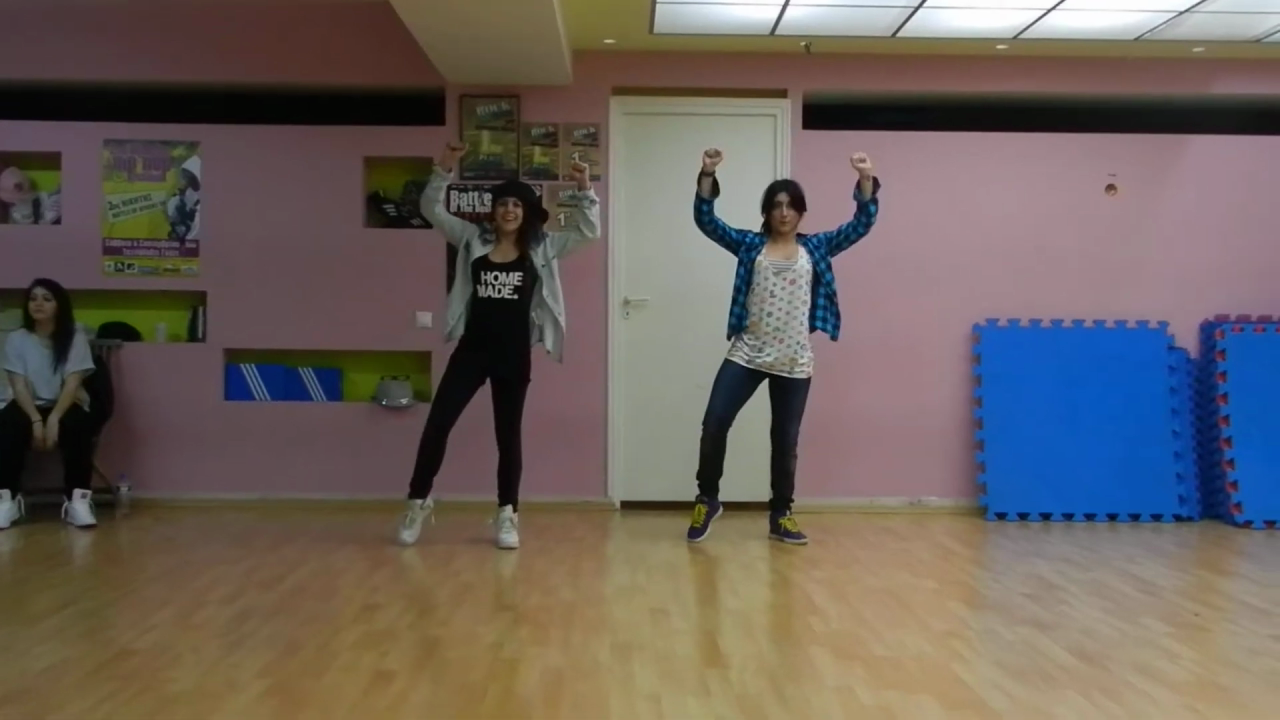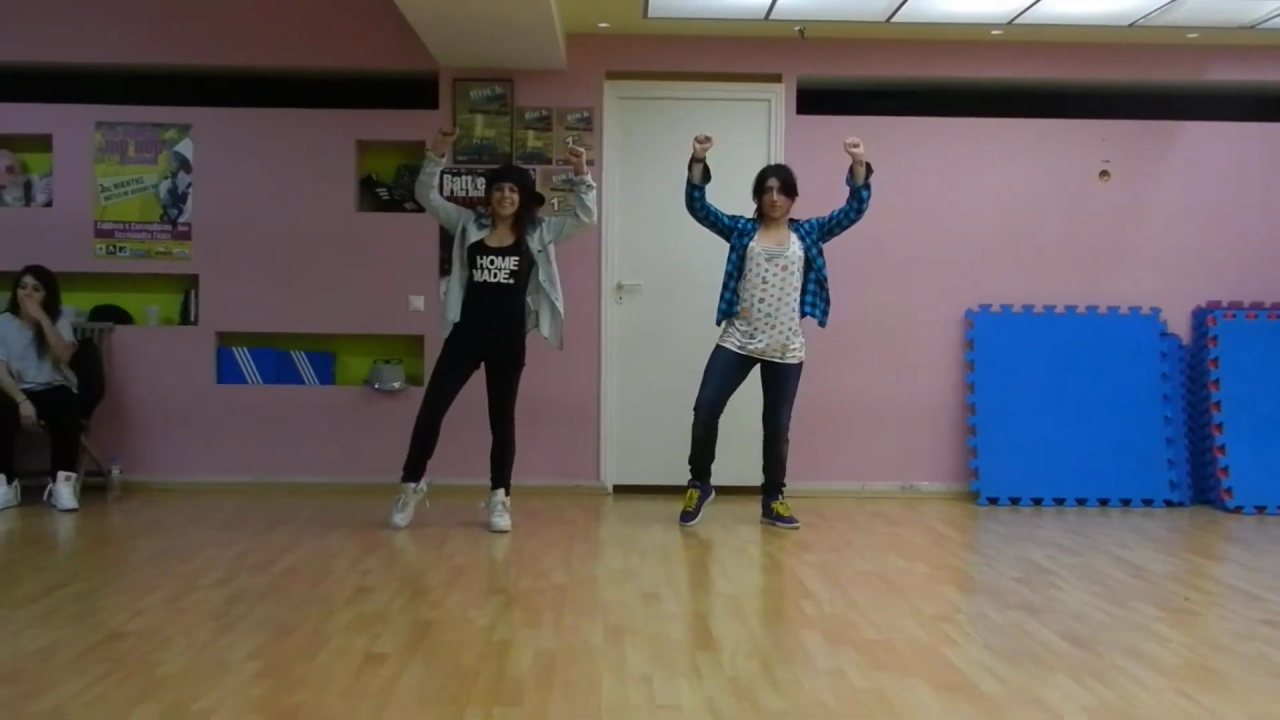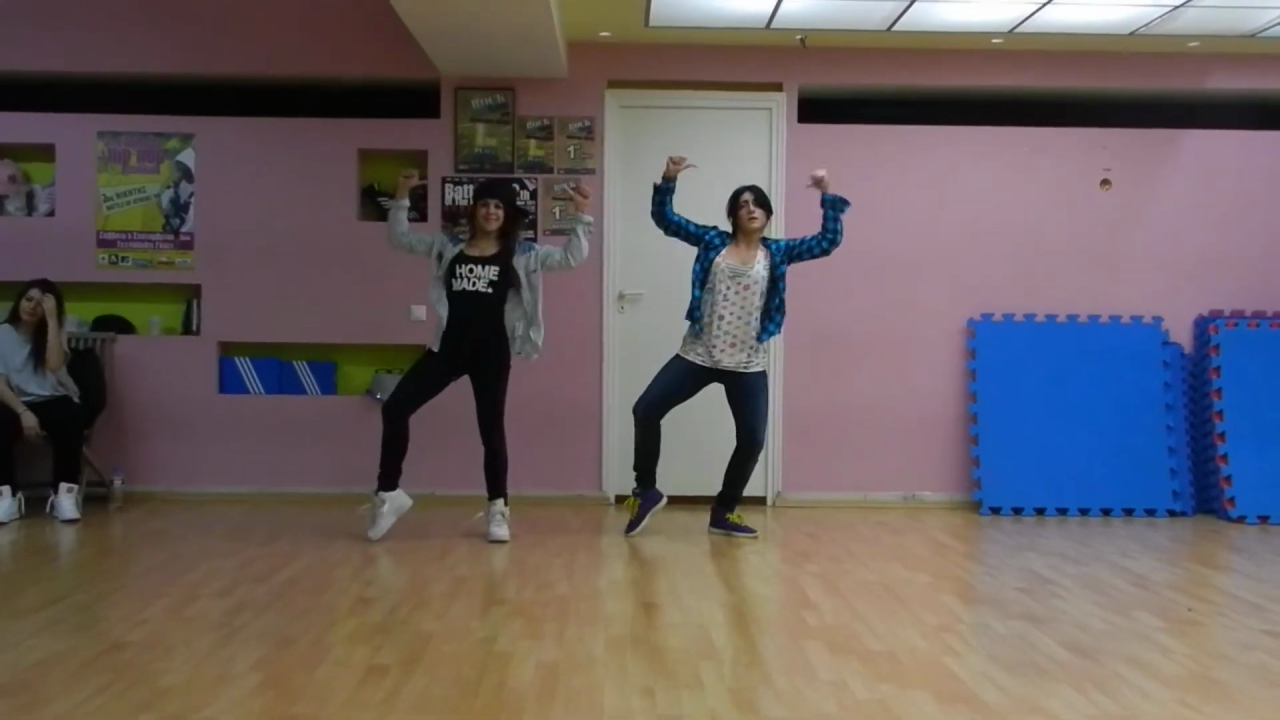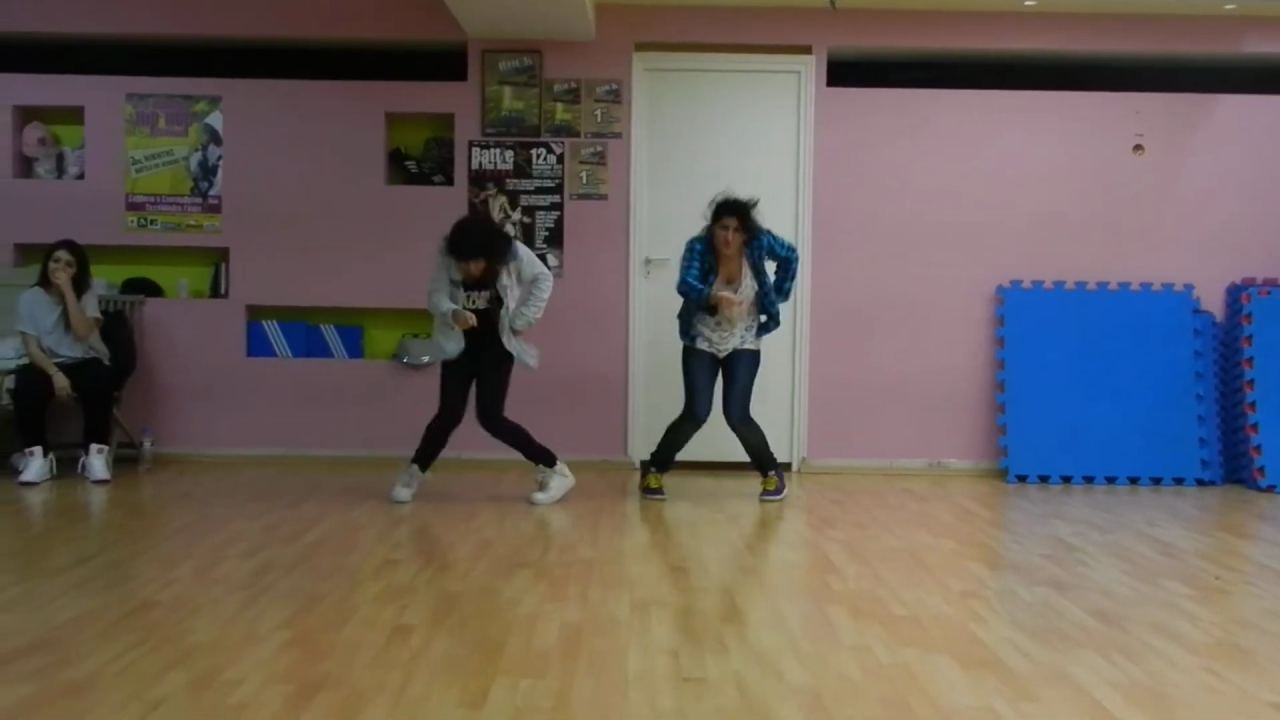
dt=1s
person 1, frame 1
left shoulder: (816, 248)
right shoulder: (750, 245)
left elbow: (861, 224)
right elbow: (706, 221)
left wrist: (866, 179)
right wrist: (707, 175)
left hip: (794, 362)
right hip: (747, 355)
left knee: (786, 440)
right knee: (714, 423)
left ankle: (781, 516)
right ankle: (707, 500)
person 1, frame 2
left shoulder: (808, 233)
right shoulder: (741, 230)
left elbow: (854, 210)
right elbow: (697, 207)
left wrist: (858, 164)
right wrist: (698, 161)
left hip: (785, 347)
right hip: (738, 341)
left knee: (777, 426)
right knee: (706, 409)
left ankle: (773, 500)
right ankle: (699, 485)
person 1, frame 3
left shoulder: (778, 252)
right shoulder: (712, 241)
left elbow: (828, 241)
right elbow: (664, 219)
left wrist: (828, 196)
right wrist: (668, 180)
left hip: (747, 364)
right hip: (698, 354)
left knee: (753, 439)
right knee: (646, 410)
left ankle: (724, 512)
right ankle: (646, 491)
person 1, frame 4
left shoulder: (758, 242)
right shoulder: (698, 247)
left elbow: (789, 255)
right elbow: (687, 286)
left wrist: (779, 293)
right wrist: (715, 299)
left hip: (743, 343)
right hip: (702, 342)
left knee: (736, 415)
right knee: (696, 413)
left ankle: (771, 472)
right ankle: (655, 469)
person 2, frame 1
left shoulder: (542, 247)
right shoulder: (473, 239)
left elbow: (588, 231)
right elbow: (432, 209)
left wrist: (584, 190)
right wrist: (444, 170)
left hip: (513, 354)
right hip: (472, 349)
left knee: (508, 435)
right knee: (437, 424)
left ankle: (507, 516)
right ankle: (418, 503)
person 2, frame 2
left shoulder: (538, 232)
right shoulder: (469, 224)
left elbow: (585, 216)
right elbow: (427, 196)
left wrist: (581, 175)
right wrist: (437, 157)
left hip: (508, 339)
right hip: (466, 333)
left knee: (502, 419)
right knee: (431, 408)
left ankle: (499, 499)
right ankle: (411, 486)
person 2, frame 3
left shoulder: (522, 253)
right shoulder: (448, 246)
left elbow: (572, 257)
right elbow: (400, 239)
left wrist: (581, 216)
right wrist: (401, 198)
left hip: (491, 350)
right hip: (449, 346)
left knee: (491, 429)
right knee: (395, 408)
left ankle: (497, 510)
right ankle: (389, 494)
person 2, frame 4
left shoulder: (511, 253)
right shoulder: (448, 255)
left elbow: (543, 279)
right elbow: (436, 298)
left wrist: (521, 321)
right wrist: (454, 314)
left hip: (497, 342)
right hip: (460, 342)
left knee: (490, 417)
right knee: (450, 414)
left ankle: (554, 471)
right ankle: (414, 472)
person 3, frame 1
left shoulder: (75, 339)
left elbow: (72, 384)
left wrist: (54, 418)
right wrist: (36, 420)
left hip: (65, 407)
right hip: (28, 406)
left knee: (78, 426)
left ankle: (78, 500)
person 3, frame 2
left shoulder: (59, 321)
left elbow: (64, 355)
left wrist: (42, 318)
right wrist: (22, 401)
left hip: (53, 390)
left knee: (68, 409)
left ankle: (63, 483)
person 3, frame 3
left shoulder: (54, 332)
left elbow: (55, 364)
left wrist: (52, 318)
right wrist: (23, 412)
left hip: (54, 401)
left knee: (71, 417)
left ankle: (65, 494)
person 3, frame 4
left shoulder: (86, 296)
right shoulder: (30, 298)
left elbow: (83, 333)
right elbow: (32, 348)
left wrist: (67, 290)
right wrist: (55, 374)
left hip: (84, 364)
right hip: (48, 365)
left knee: (100, 379)
right knee: (25, 382)
left ankle: (96, 454)
right ankle: (37, 456)
